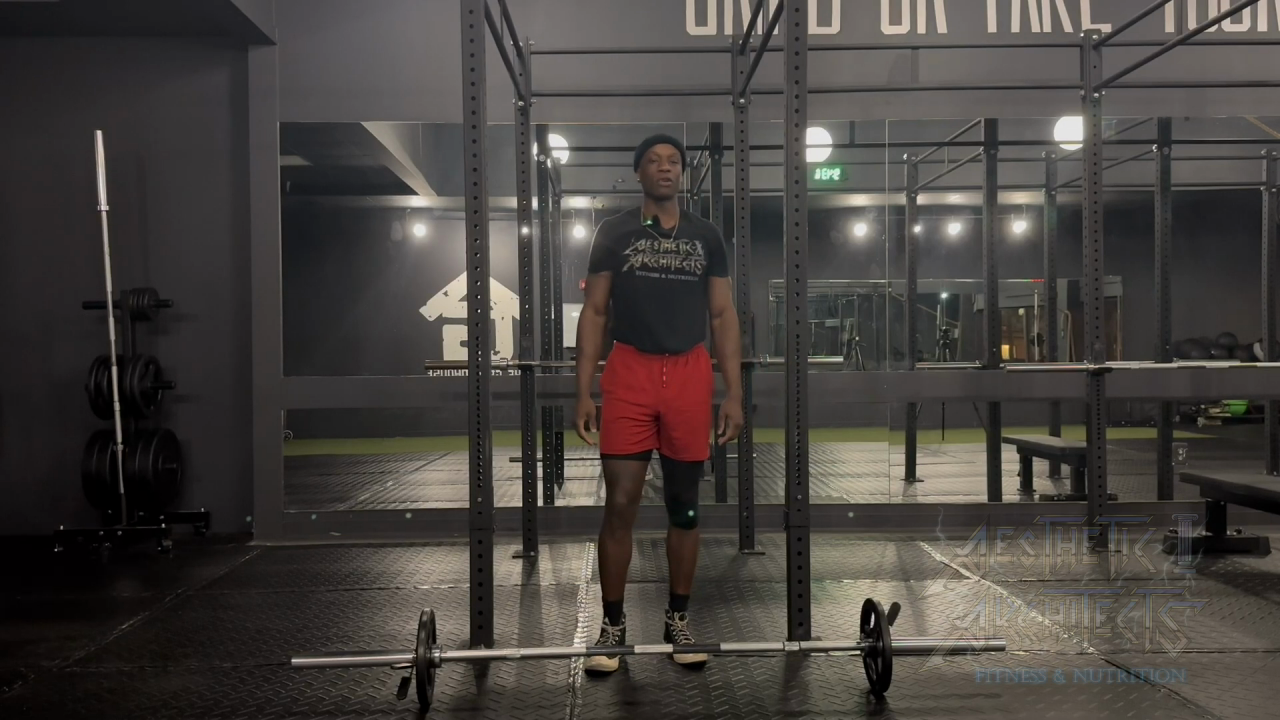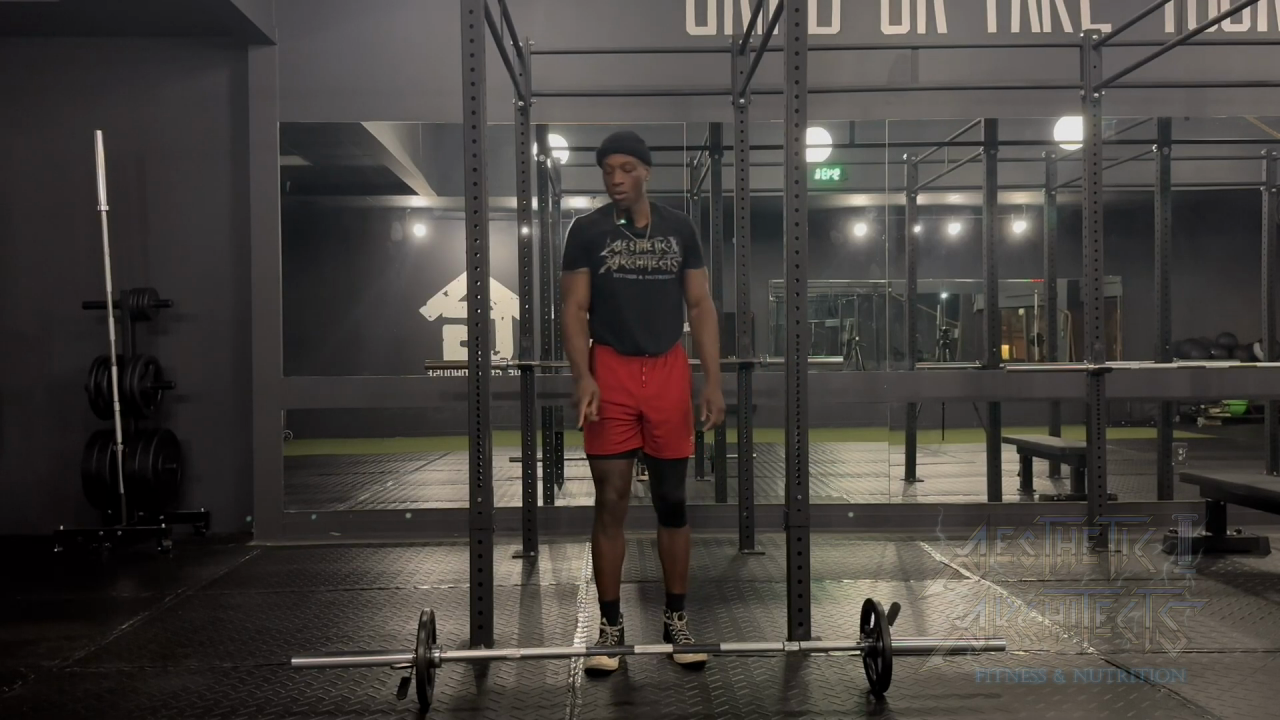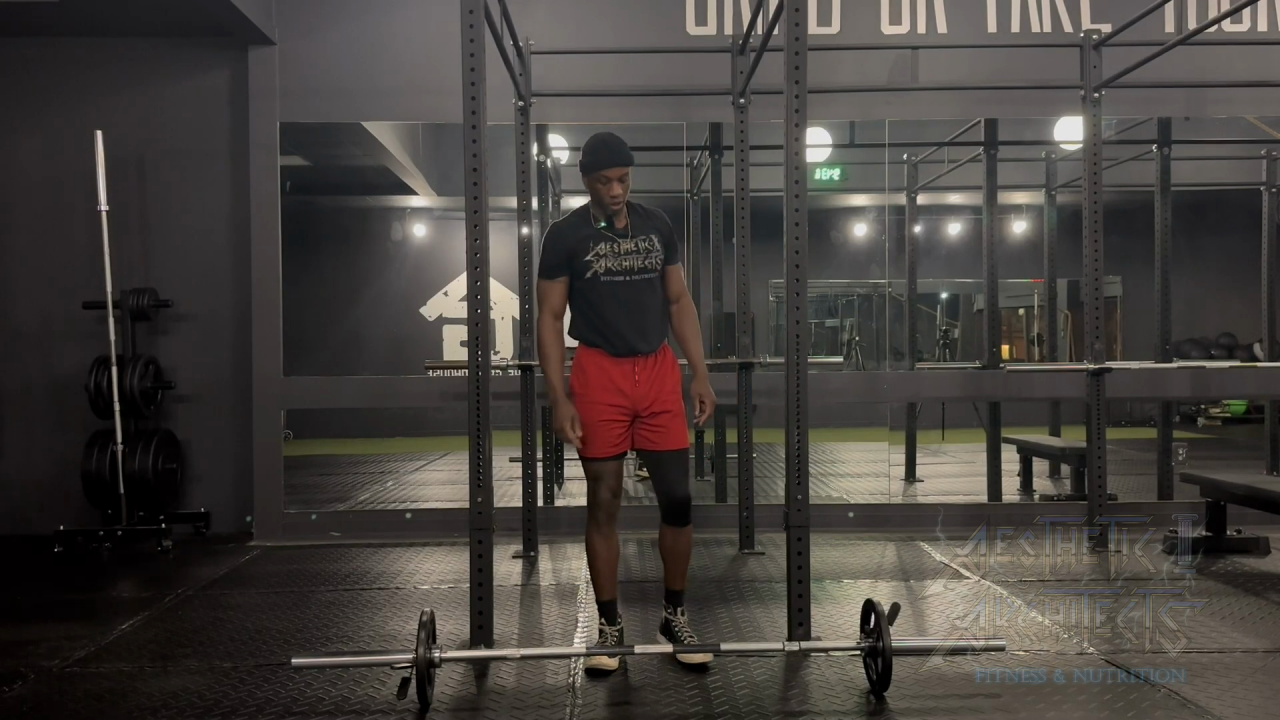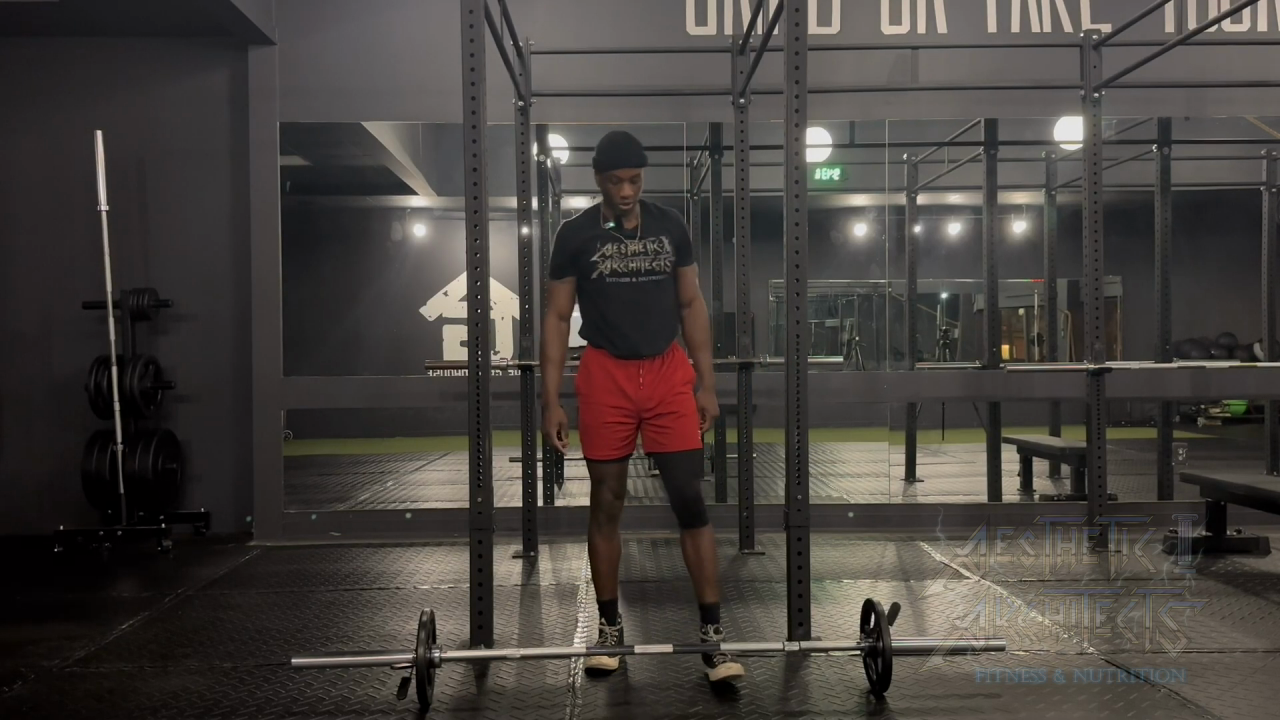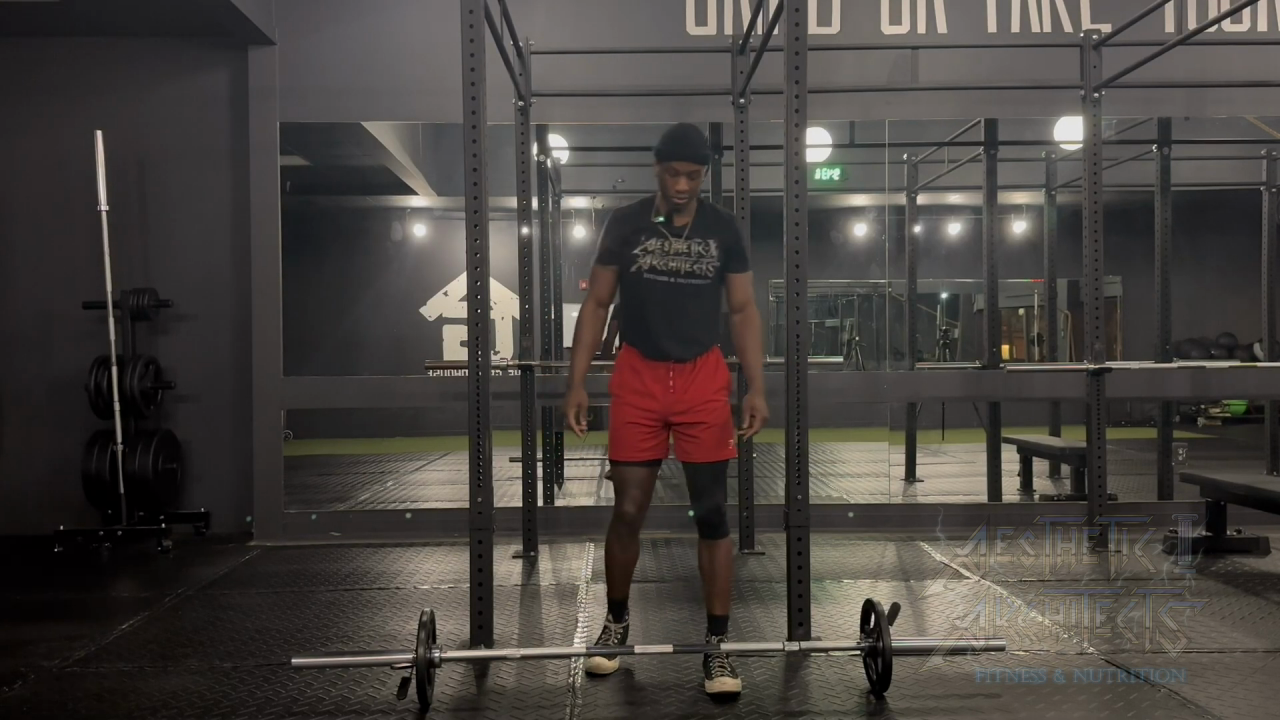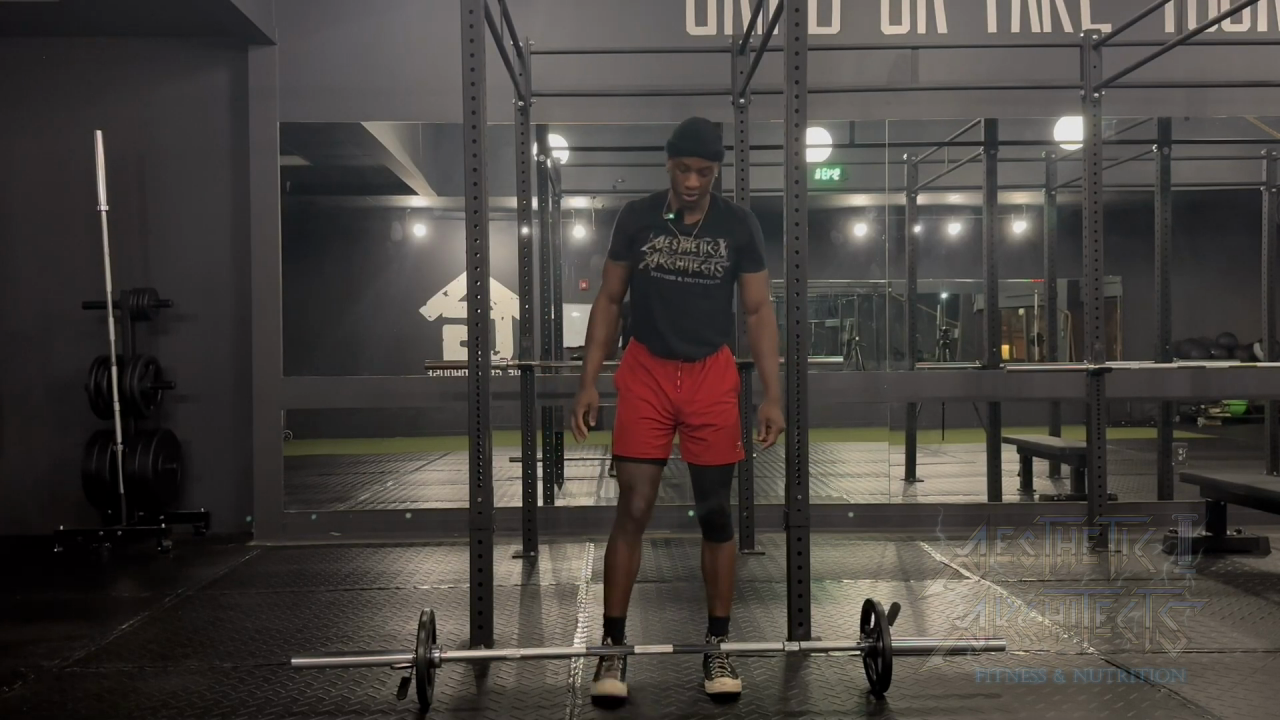
dt=0.4s
person 1, frame 1
left shoulder: (706, 236)
right shoulder: (613, 232)
left elbow: (722, 315)
right elbow: (594, 313)
left wrist: (734, 391)
right wrist: (584, 391)
left hip: (689, 376)
right hip: (628, 374)
left knee: (684, 505)
right knee: (620, 504)
left ankle: (677, 620)
right ankle: (613, 624)
person 1, frame 2
left shoulder: (680, 229)
right shoulder: (588, 231)
left elbow: (700, 306)
right elbow: (575, 310)
left wrist: (713, 380)
right wrist: (583, 377)
left hip: (668, 373)
right hip: (610, 374)
left knee: (672, 503)
right knee: (611, 503)
left ankle: (675, 619)
right ankle: (611, 625)
person 1, frame 3
left shoulder: (657, 225)
right shoulder: (565, 236)
left elbow: (679, 302)
right elbow: (550, 318)
left wrist: (700, 374)
right wrist: (559, 398)
left hip: (659, 372)
right hip: (599, 375)
left knee: (677, 499)
right knee: (604, 504)
left ankle: (674, 615)
right ankle: (610, 626)
person 1, frame 4
left shoulder: (670, 226)
right shoulder: (575, 235)
left elbow: (692, 306)
right elbow: (557, 317)
left wrist: (706, 383)
right wrist: (551, 399)
left hip: (668, 374)
right hip: (605, 377)
left knee: (690, 502)
right knee: (606, 505)
left ankle: (712, 633)
right ankle: (610, 626)
person 1, frame 5
left shoulder: (724, 228)
right shoulder: (625, 224)
left elbow: (743, 310)
right elbow: (597, 304)
left wrist: (756, 387)
right wrist: (577, 381)
left hip: (703, 379)
right hip: (638, 377)
left knee: (711, 512)
right knee: (628, 510)
left ankle: (716, 646)
right ankle: (616, 620)
person 1, frame 6
left shoulder: (738, 225)
right shoulder: (635, 218)
left elbow: (758, 311)
right elbow: (609, 302)
left wrist: (772, 396)
right wrist: (588, 381)
left hip: (711, 377)
right hip: (645, 375)
left knee: (715, 514)
right knee: (632, 512)
left ankle: (716, 646)
right ankle: (613, 646)
